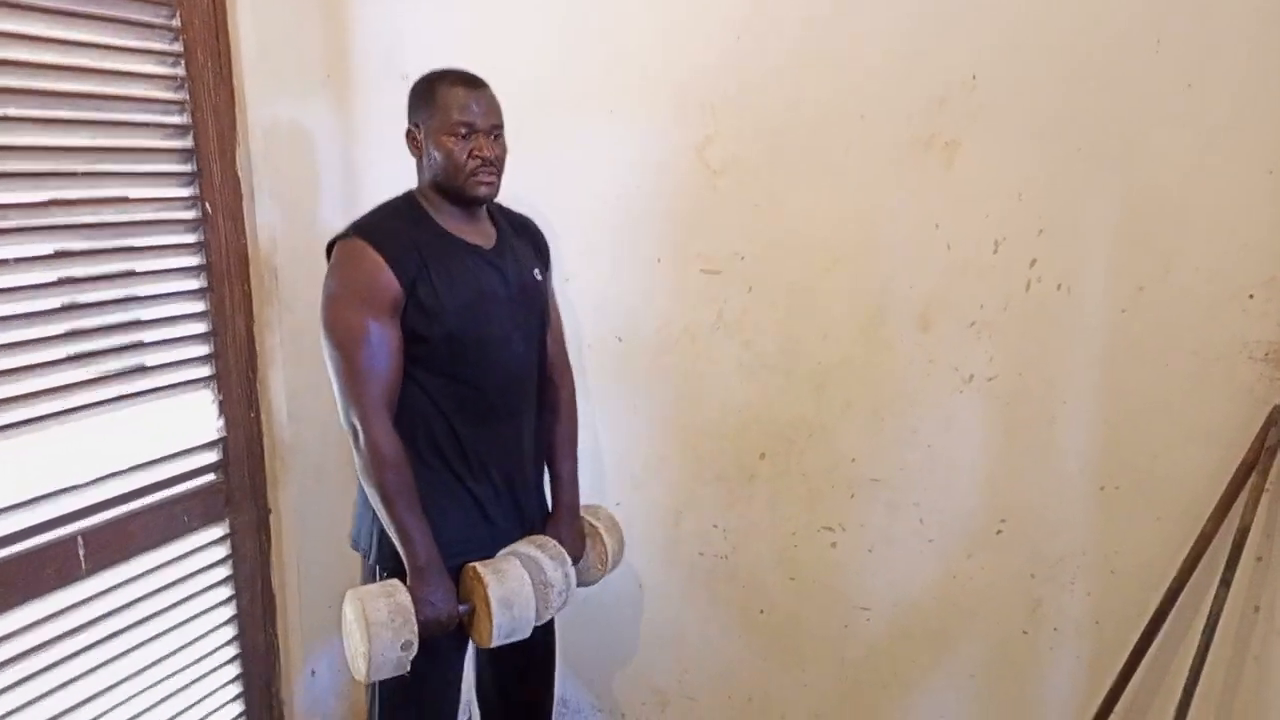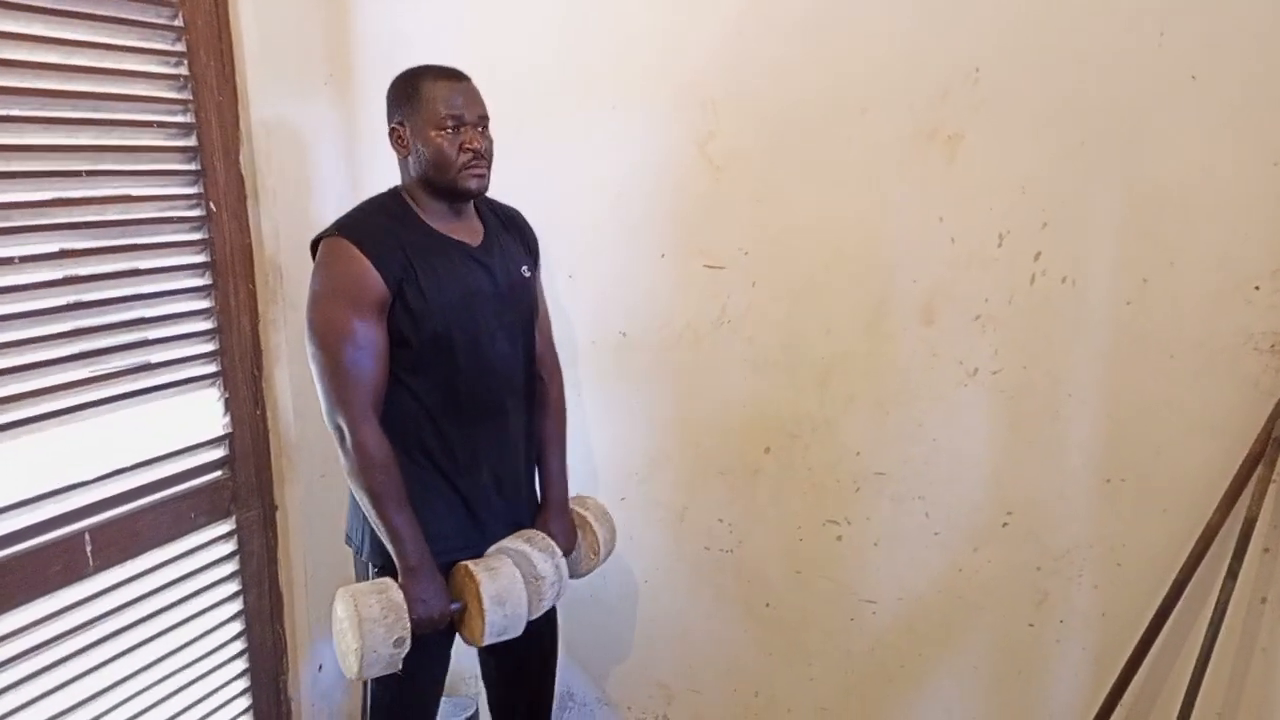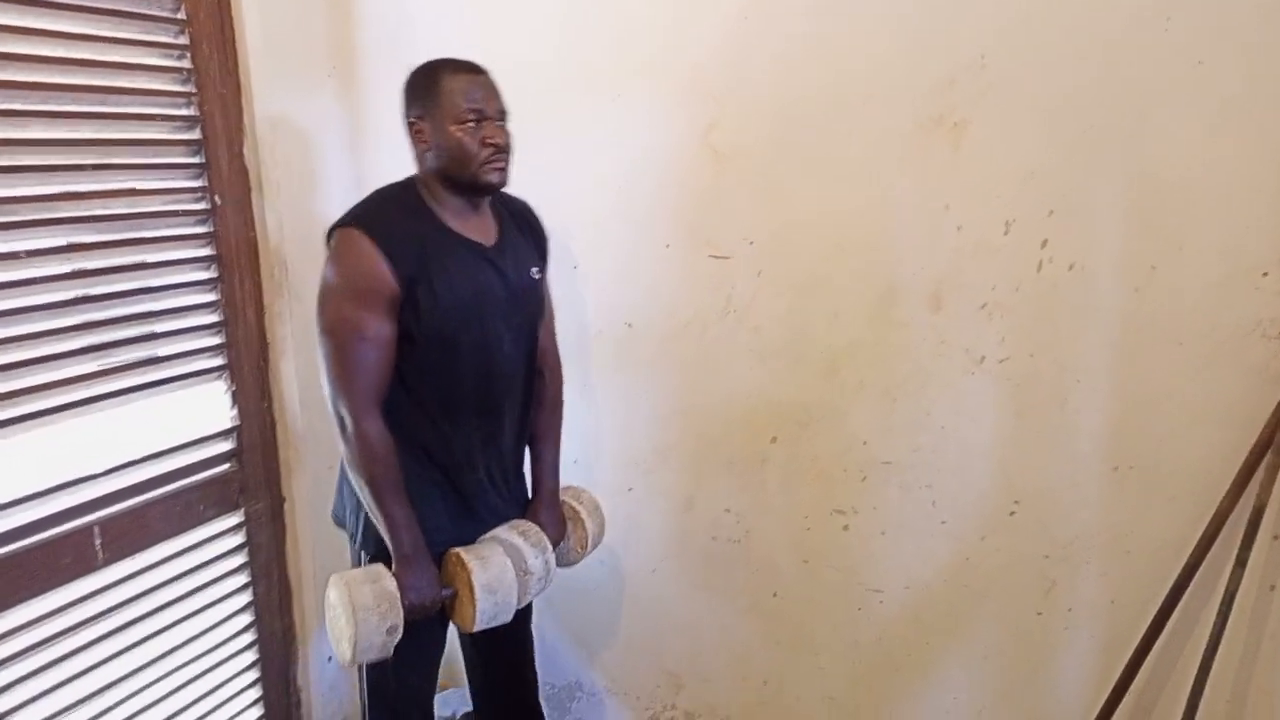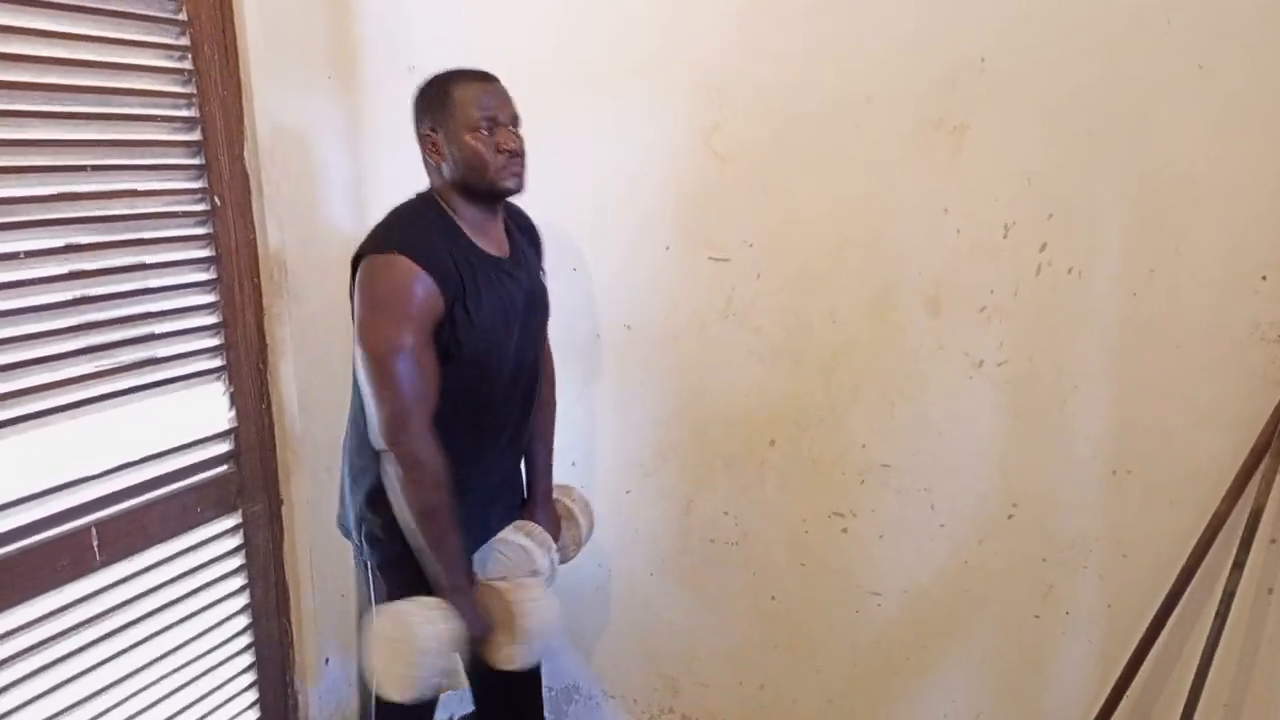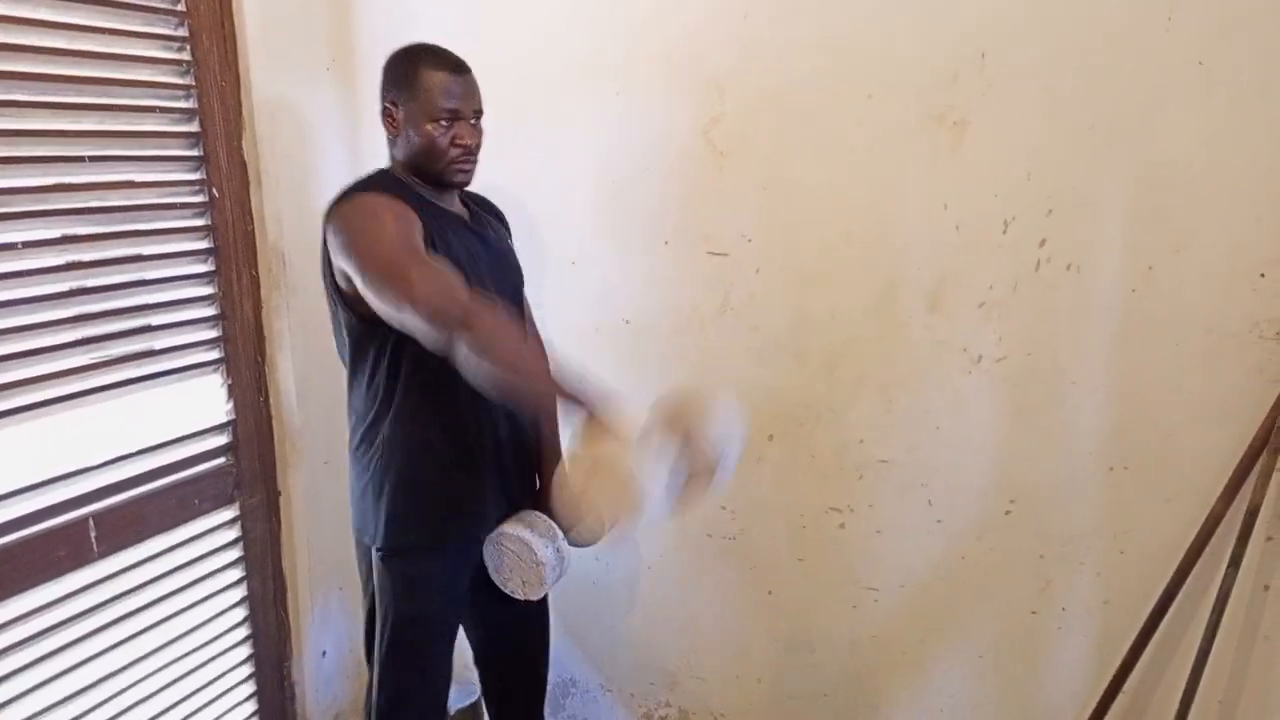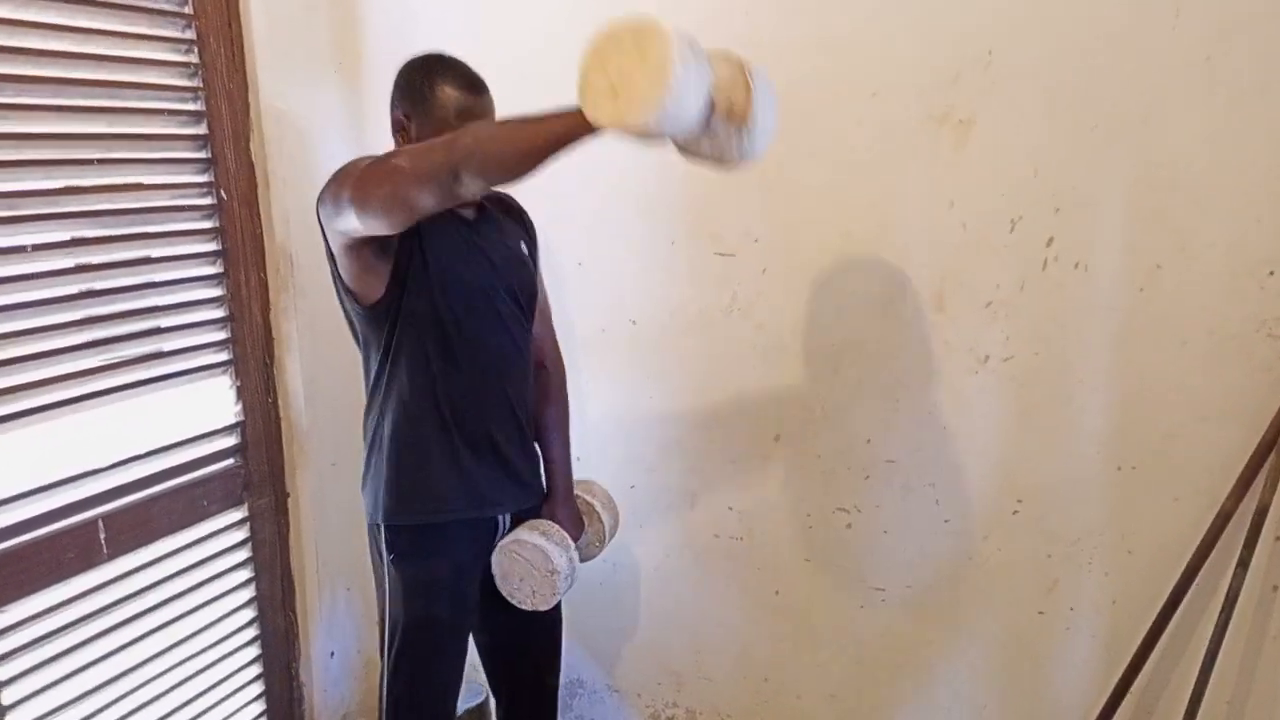
dt=0.3s
person 1, frame 1
left shoulder: (525, 239)
right shoulder: (372, 256)
left elbow: (555, 378)
right elbow: (369, 425)
left wrist: (566, 509)
right wrist: (423, 564)
left hip: (519, 523)
right hip: (424, 535)
person 1, frame 2
left shoulder: (513, 231)
right shoulder: (358, 252)
right elbow: (355, 425)
left wrist: (556, 502)
right wrist: (414, 563)
left hip: (512, 517)
right hip: (414, 530)
person 1, frame 3
left shoulder: (524, 226)
right shoulder: (373, 244)
right elbow: (358, 415)
left wrist: (547, 495)
right wrist: (408, 552)
left hip: (499, 505)
right hip: (408, 512)
person 1, frame 4
left shoulder: (521, 233)
right shoulder: (403, 263)
right elbow: (405, 440)
left wrist: (541, 496)
right wrist: (453, 589)
left hip: (495, 508)
right hip: (406, 520)
person 1, frame 5
left shoulder: (483, 218)
right shoulder: (366, 218)
left elbow: (522, 342)
right elbow: (464, 327)
left wrist: (553, 474)
right wrist: (594, 408)
left hip: (503, 493)
right hip: (413, 508)
person 1, frame 6
left shoulder: (509, 217)
right shoulder: (358, 201)
left elbow: (542, 357)
right elbow: (457, 171)
left wrist: (560, 490)
right wrist: (599, 115)
left hip: (514, 495)
right hip: (423, 504)
